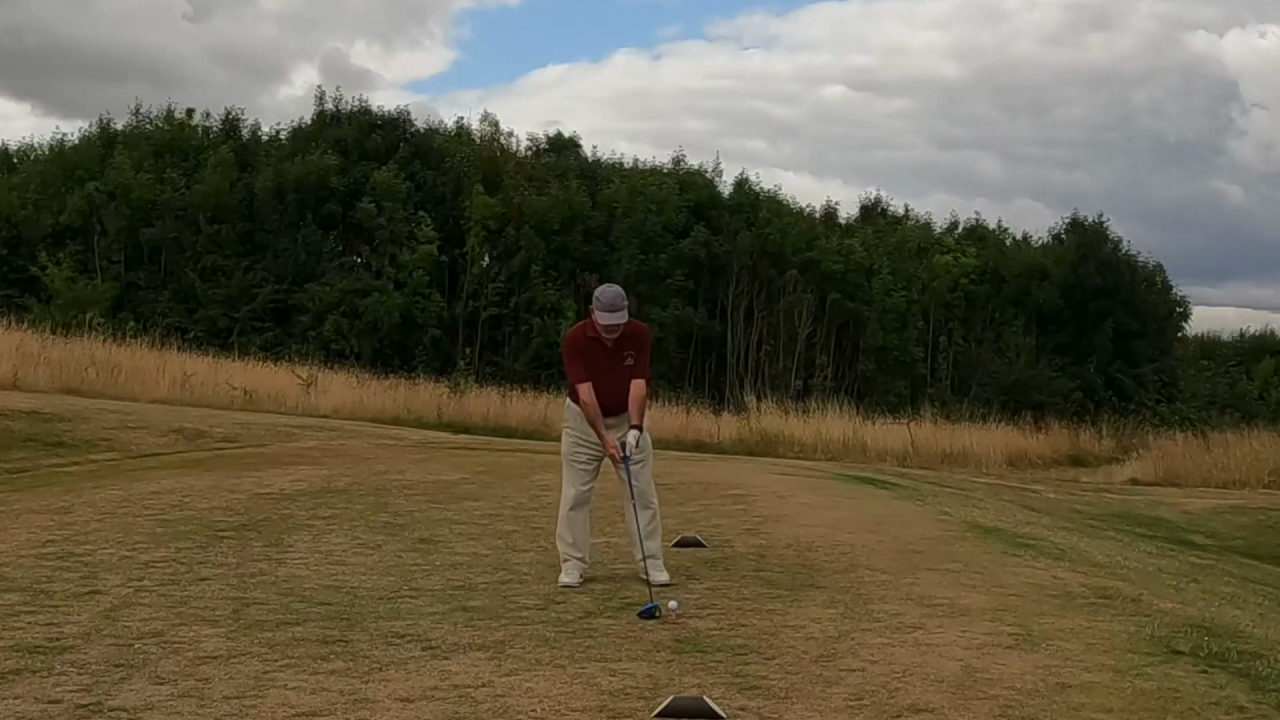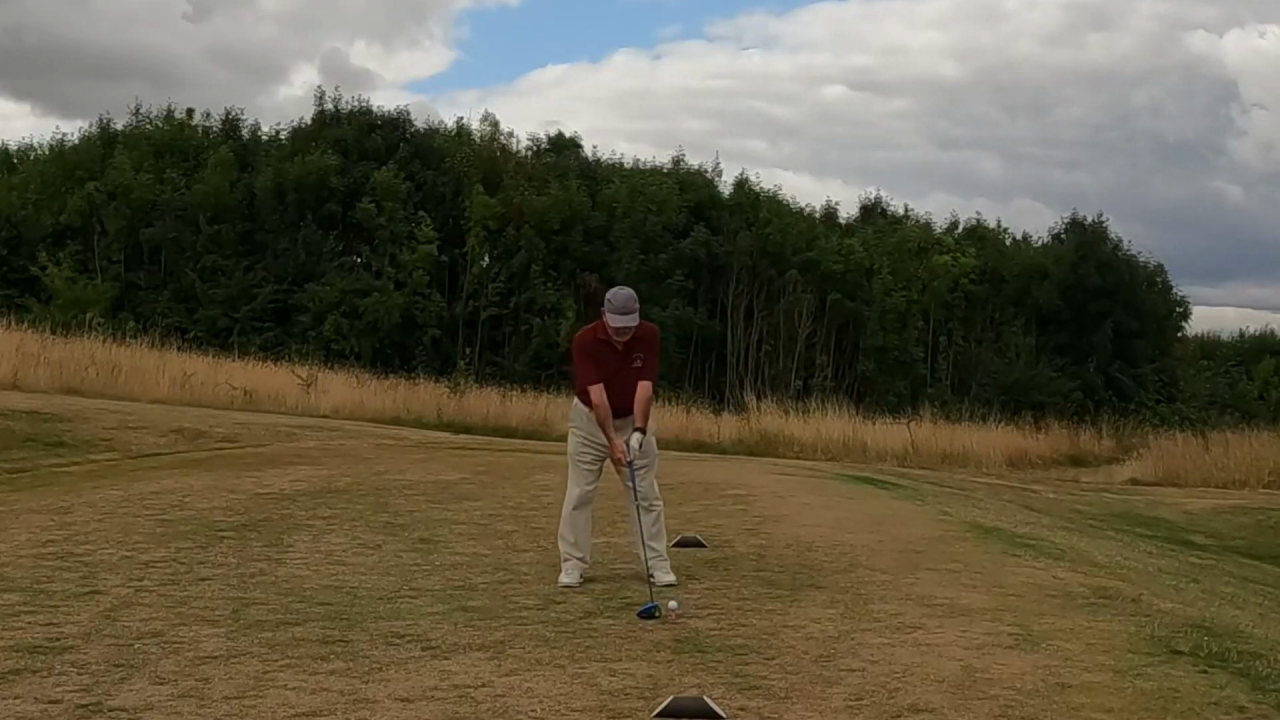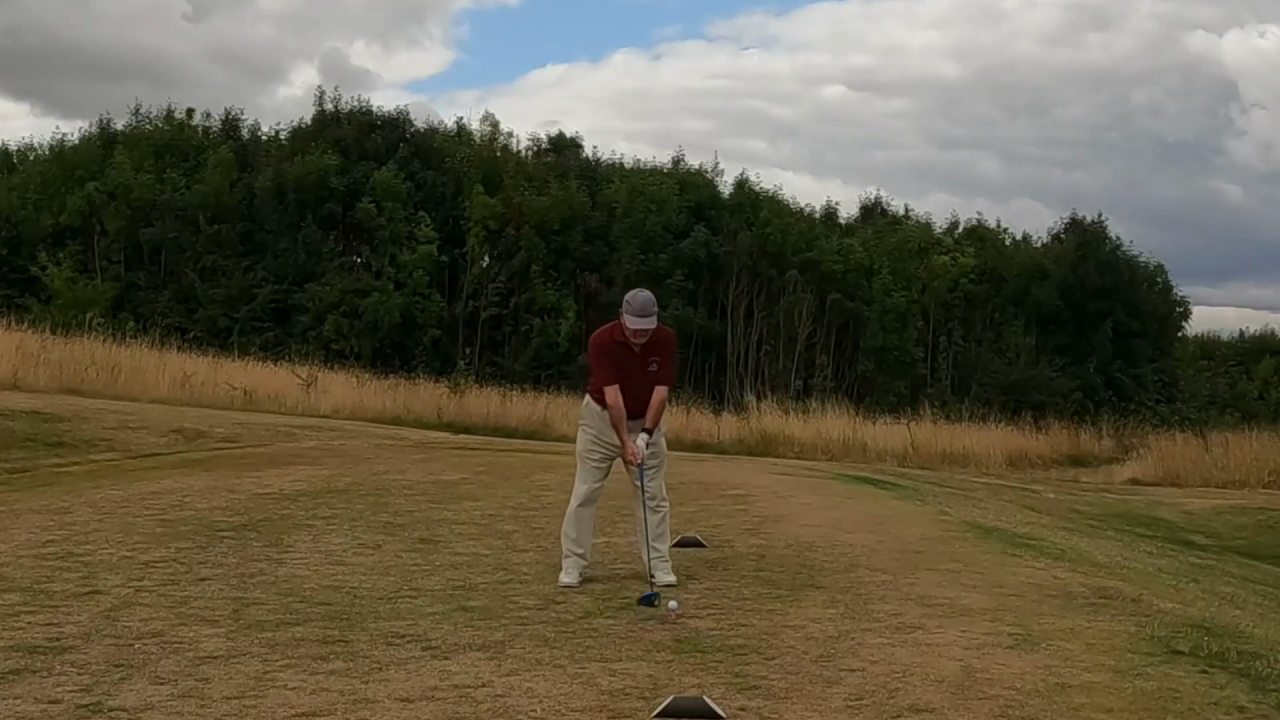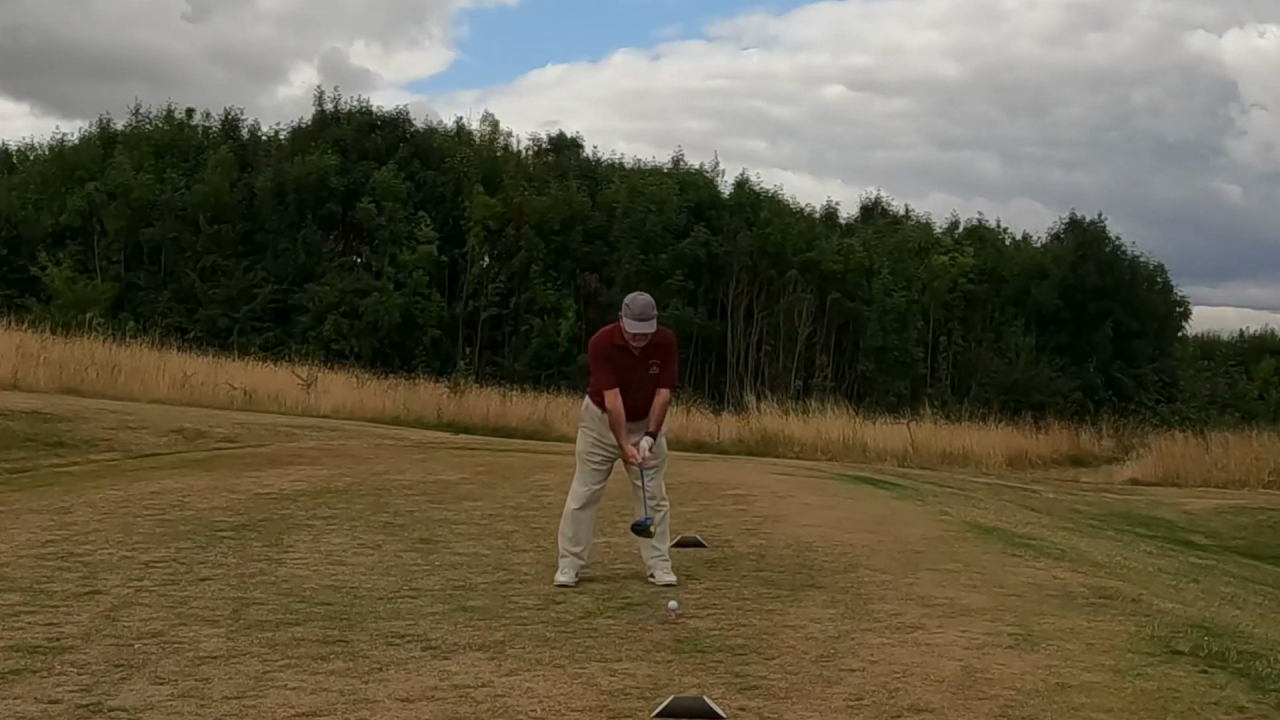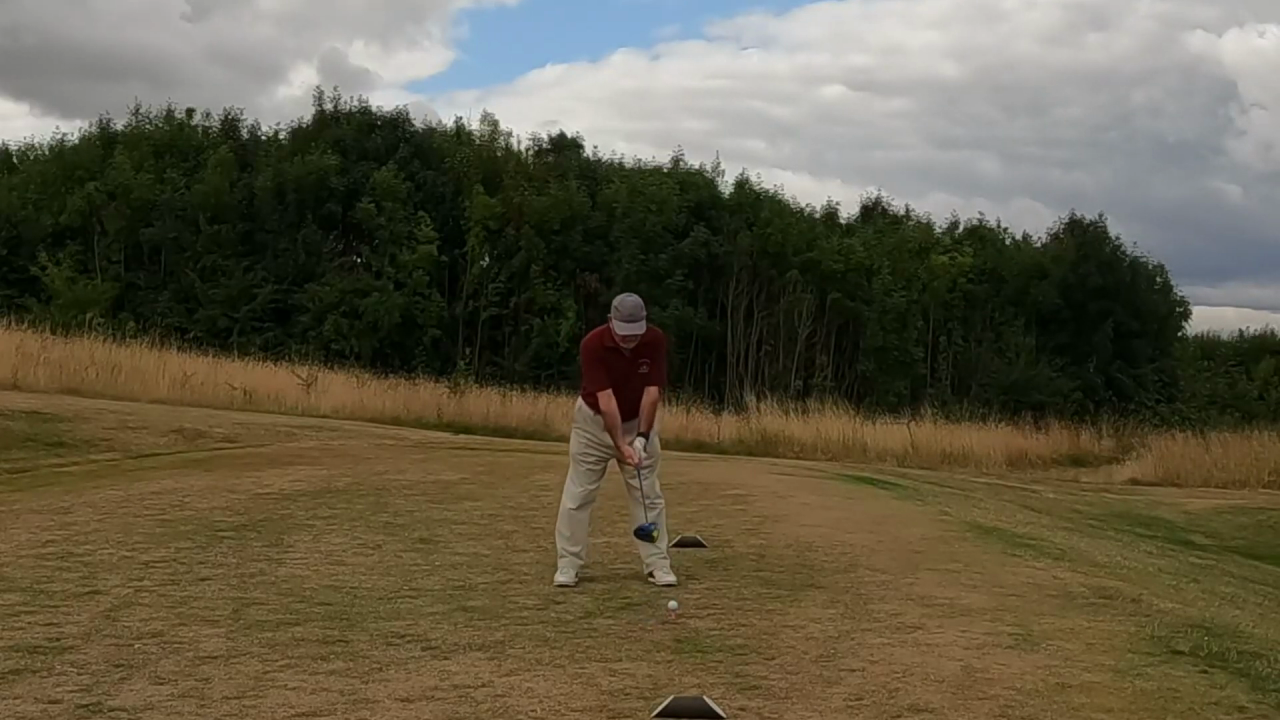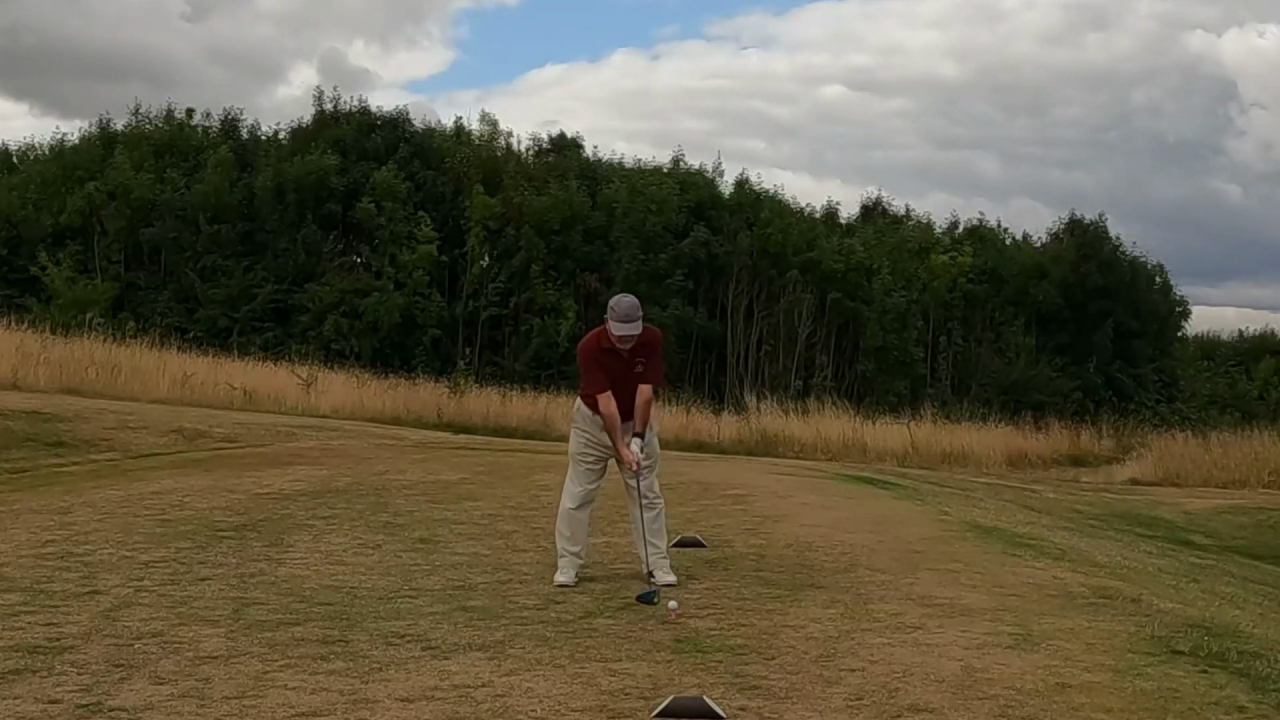
dt=0.2s
person 1, frame 1
left shoulder: (640, 334)
right shoulder: (575, 338)
left elbow: (638, 385)
right elbow: (585, 394)
left wrist: (635, 429)
right wrist: (604, 437)
left hip: (627, 419)
right hip: (583, 420)
left knee: (643, 492)
right knee: (576, 494)
left ankle: (651, 562)
right ankle: (572, 564)
person 1, frame 2
left shoulder: (649, 335)
right shoulder: (585, 340)
left elbow: (645, 388)
right elbow: (597, 395)
left wrist: (638, 432)
right wrist: (612, 440)
left hip: (634, 420)
right hip: (590, 419)
left knee: (647, 494)
right knee: (579, 494)
left ankle: (657, 563)
right ankle: (573, 564)
person 1, frame 3
left shoulder: (666, 339)
right shoulder: (602, 341)
left elbow: (661, 391)
right elbow: (613, 396)
left wrist: (646, 434)
right wrist: (624, 442)
left hip: (645, 420)
right hip: (601, 418)
left knee: (654, 495)
right knee: (585, 492)
left ankle: (659, 564)
right ankle: (573, 563)
person 1, frame 4
left shoulder: (666, 342)
right shoulder: (601, 343)
left elbow: (663, 393)
right elbow: (612, 399)
left wrist: (650, 437)
right wrist: (623, 445)
left hip: (645, 423)
right hip: (600, 419)
left knee: (654, 495)
right knee: (584, 493)
left ankle: (658, 563)
right ankle: (569, 564)
person 1, frame 5
left shoulder: (656, 341)
right shoulder: (592, 344)
left elbow: (652, 392)
right elbow: (606, 400)
left wrist: (642, 437)
right wrist: (620, 446)
left hip: (637, 422)
right hip: (594, 420)
left knee: (649, 494)
right knee: (578, 494)
left ankle: (657, 563)
right ankle: (568, 564)
person 1, frame 6
left shoulder: (652, 339)
right shoulder: (589, 347)
left elbow: (645, 392)
right elbow: (605, 402)
left wrist: (637, 439)
right wrist: (619, 448)
left hip: (636, 421)
right hip: (592, 420)
left knee: (648, 495)
right knee: (577, 494)
left ankle: (658, 563)
right ankle: (568, 564)
